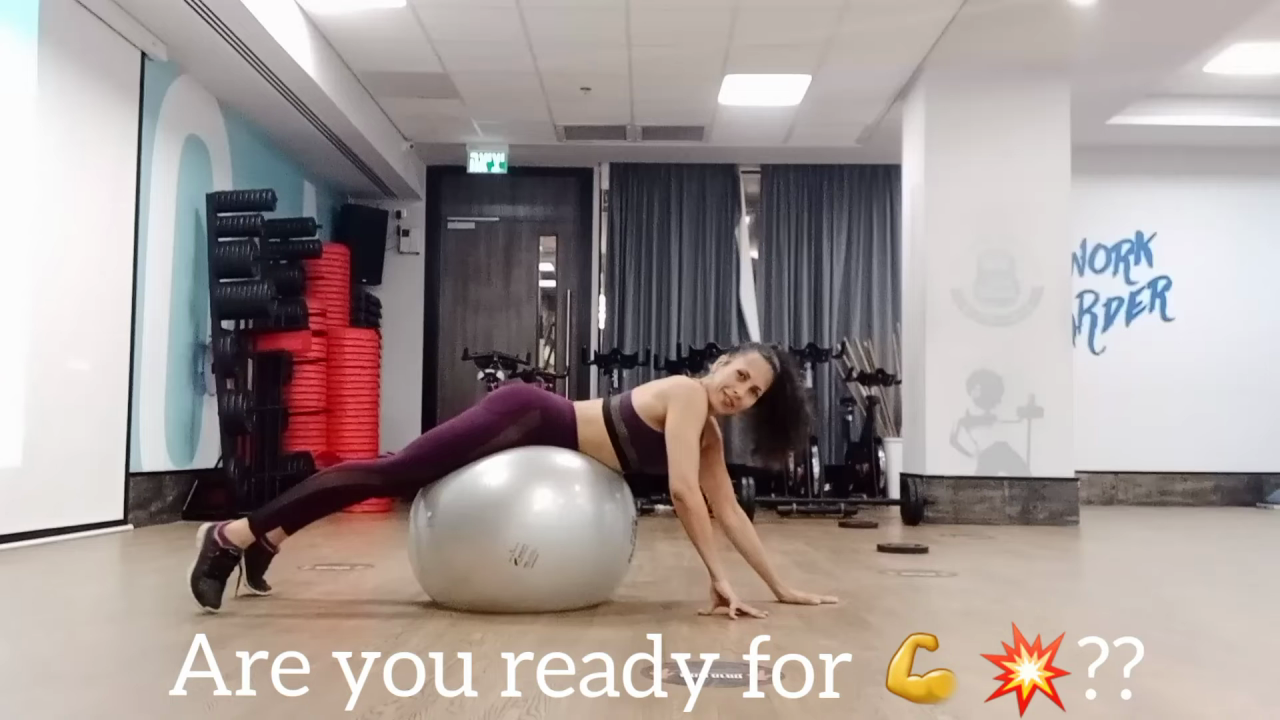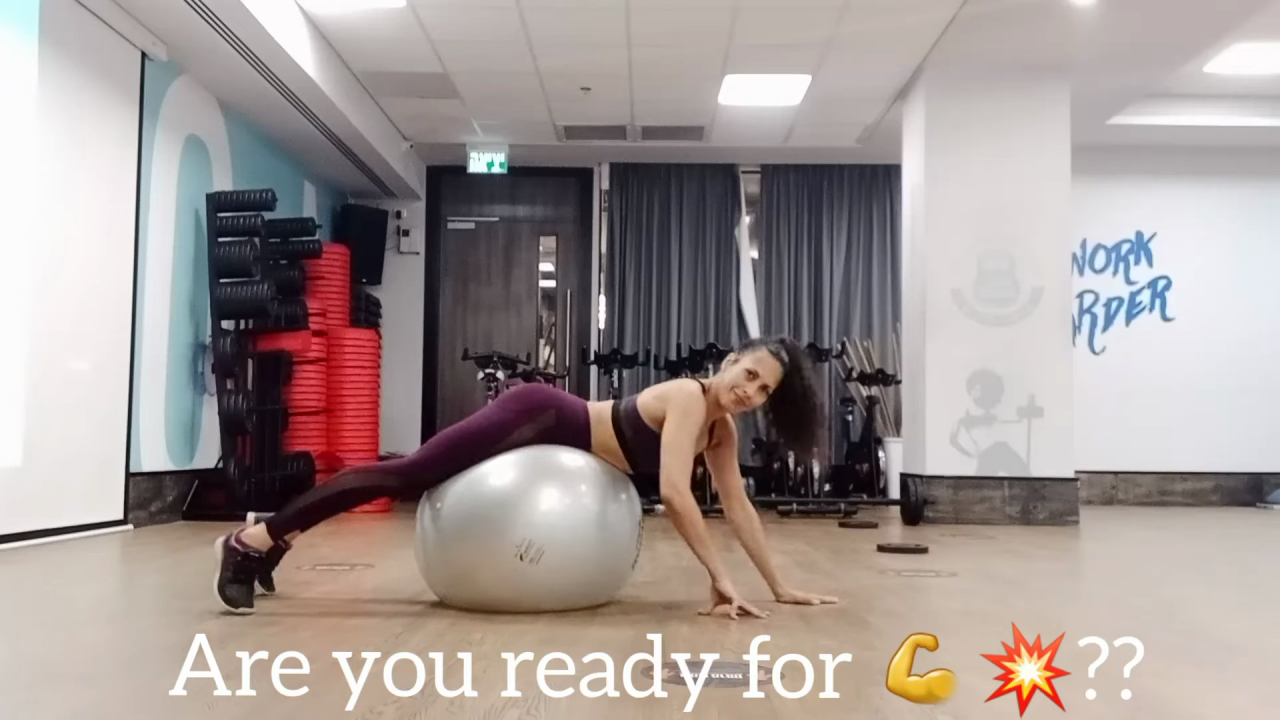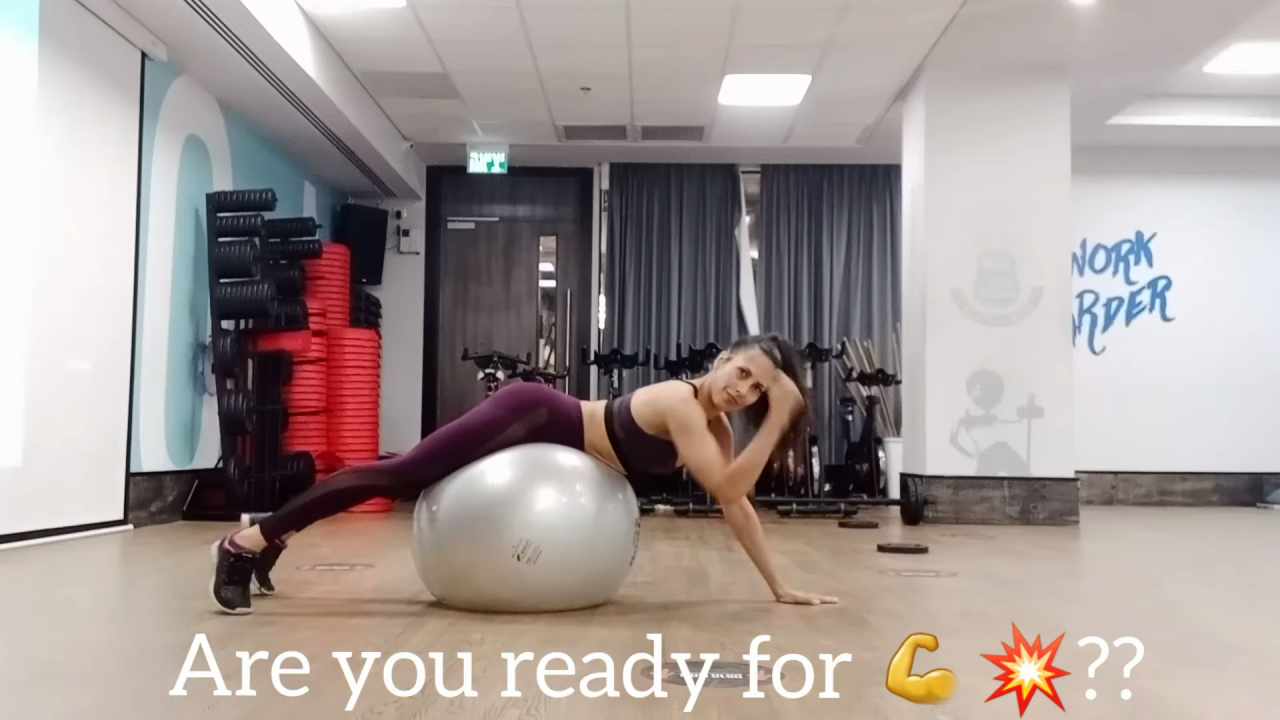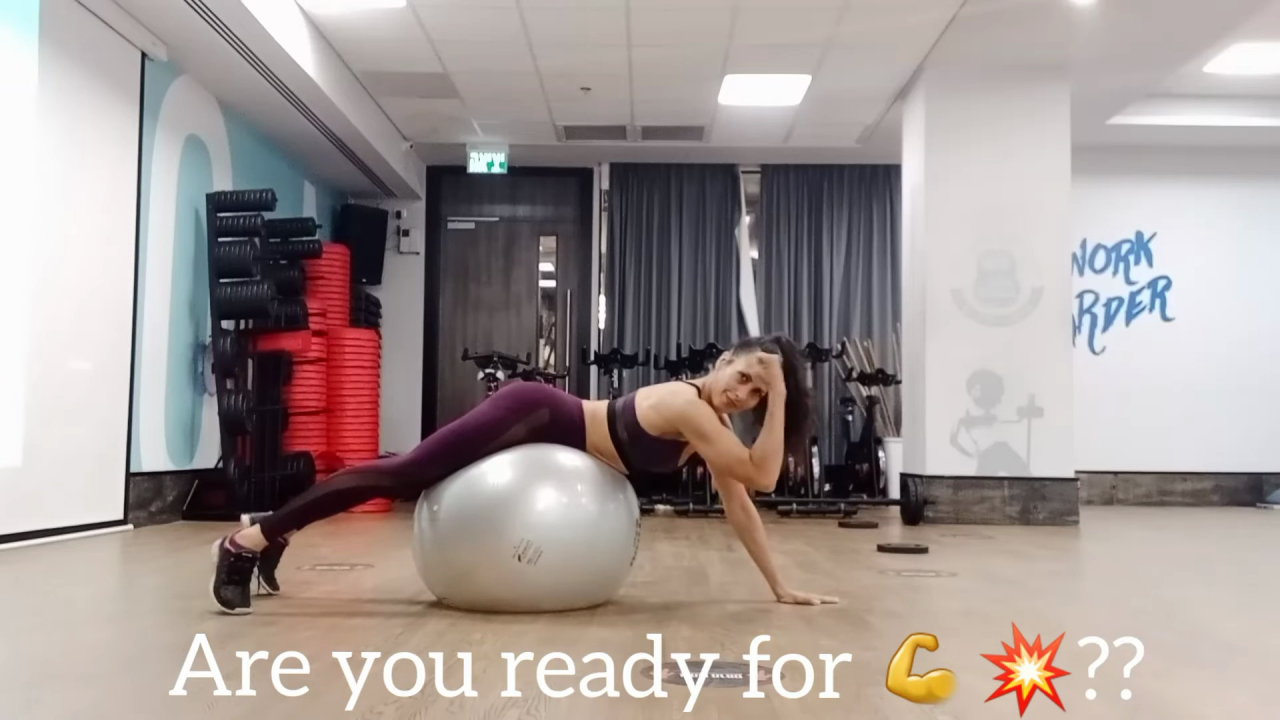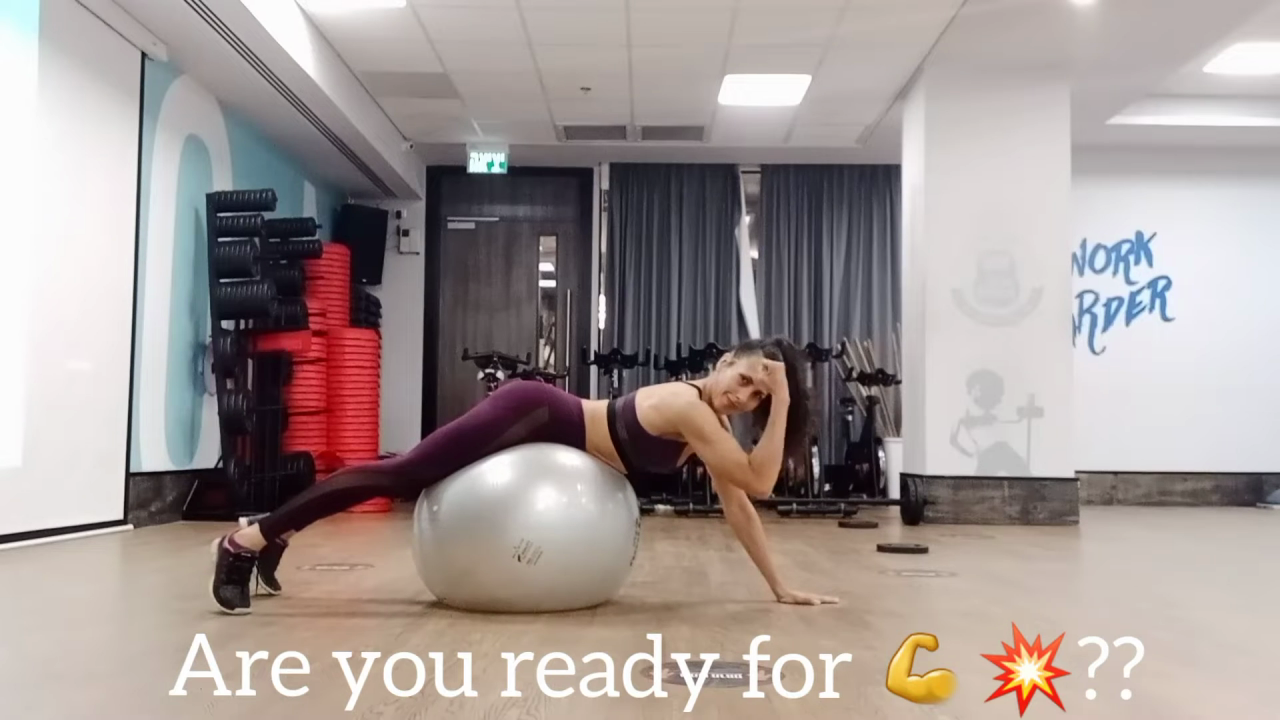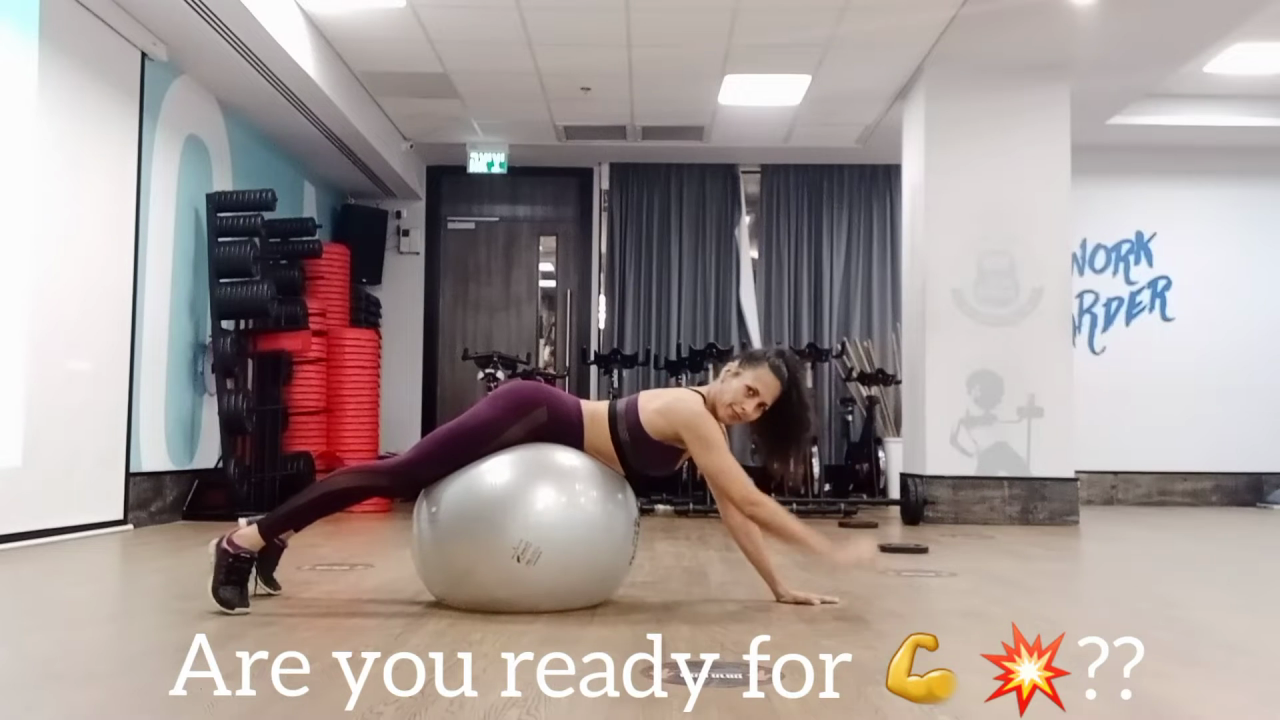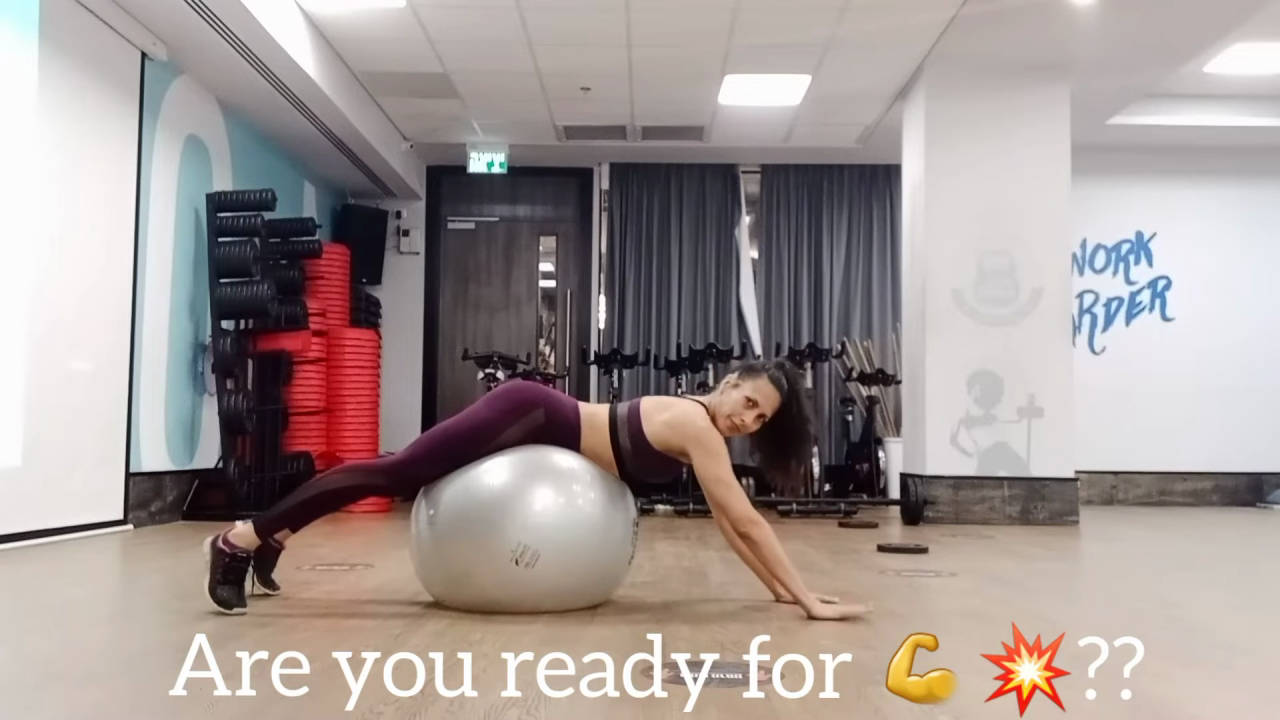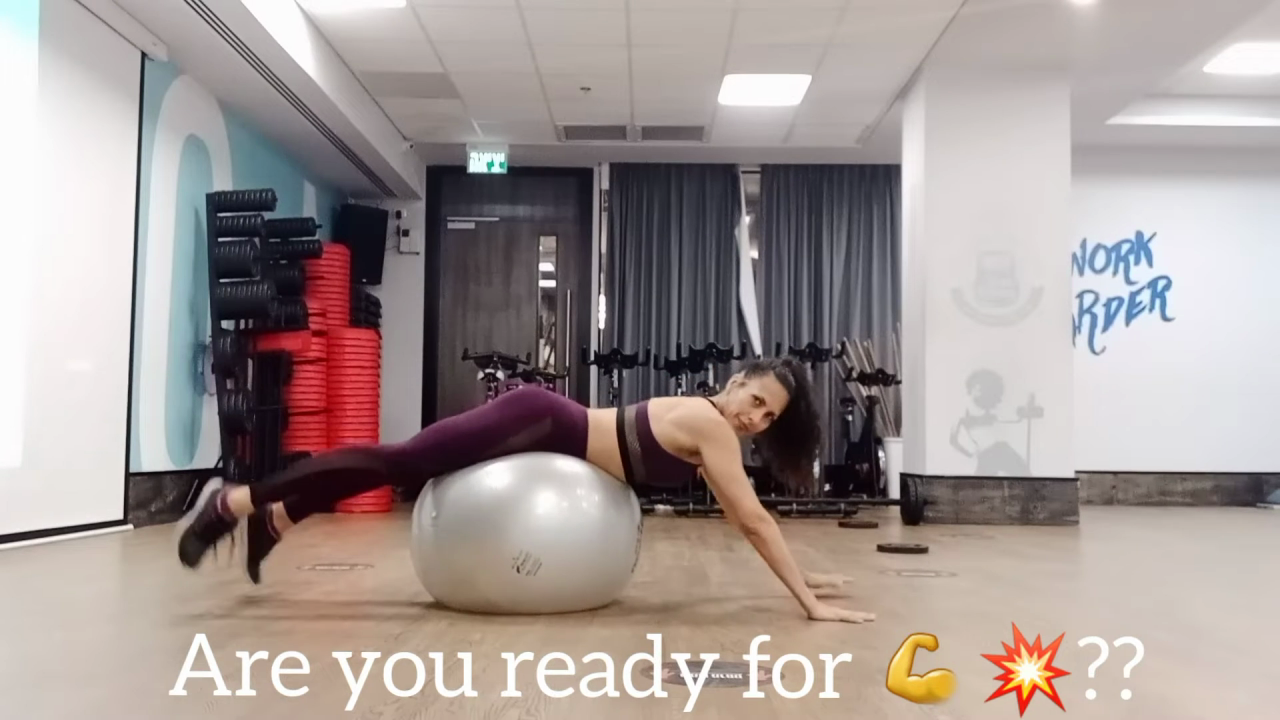
dt=0.4s
person 1, frame 1
left shoulder: (708, 431)
right shoulder: (686, 394)
left elbow: (727, 510)
right elbow: (683, 491)
left wrist: (781, 586)
right wrist: (719, 580)
left hip: (540, 439)
right hip: (525, 420)
left knee: (406, 478)
right knee: (389, 475)
left ankle: (268, 536)
right ankle: (233, 535)
person 1, frame 2
left shoulder: (720, 430)
right shoulder: (689, 398)
left elbow: (737, 507)
right elbow: (674, 495)
left wrist: (780, 587)
right wrist: (718, 577)
left hip: (553, 439)
right hip: (537, 418)
left knee: (417, 476)
right knee: (405, 475)
left ankle: (279, 535)
right ankle: (254, 539)
person 1, frame 3
left shoulder: (715, 422)
right shoulder: (682, 402)
left elbow: (733, 504)
right elbow: (730, 488)
left wrist: (781, 587)
right wrist: (778, 420)
left hip: (546, 436)
right hip: (529, 418)
left knee: (411, 480)
right knee: (398, 475)
left ankle: (273, 534)
right ankle: (248, 540)
person 1, frame 4
left shoulder: (713, 419)
right shoulder: (689, 406)
left elbow: (738, 502)
right elbow: (761, 477)
left wrist: (781, 587)
right wrist: (781, 398)
left hip: (546, 432)
right hip: (531, 417)
left knee: (412, 477)
right knee: (399, 477)
left ankle: (273, 532)
right ankle: (249, 540)
person 1, frame 5
left shoulder: (711, 418)
right shoulder: (689, 406)
left elbow: (736, 503)
right elbow: (759, 482)
left wrist: (780, 587)
right wrist: (784, 404)
left hip: (544, 429)
right hip: (531, 416)
left knee: (410, 477)
right knee: (400, 474)
left ankle: (273, 533)
right ankle: (249, 539)
person 1, frame 6
left shoulder: (711, 426)
right shoulder: (693, 413)
left elbow: (733, 514)
right elbow: (751, 503)
left wrist: (780, 588)
right wrist: (829, 550)
left hip: (545, 430)
right hip: (532, 417)
left knee: (410, 478)
right knee: (400, 474)
left ankle: (273, 538)
right ankle: (247, 540)
person 1, frame 7
left shoulder: (706, 427)
right shoulder: (695, 425)
left elbow: (727, 523)
right elbow: (746, 520)
left wrist: (777, 588)
right wrist: (810, 600)
left hip: (539, 426)
right hip: (529, 416)
left knee: (407, 475)
right knee: (397, 473)
left ankle: (270, 535)
right ankle: (239, 539)
person 1, frame 8
left shoulder: (712, 431)
right shoulder: (709, 423)
left elbow: (739, 518)
right elbow: (755, 519)
left wrist: (800, 576)
right wrist: (811, 602)
left hip: (547, 434)
right hip: (539, 425)
left knee: (405, 469)
right knee: (396, 461)
left ankle: (274, 517)
right ankle: (236, 500)
